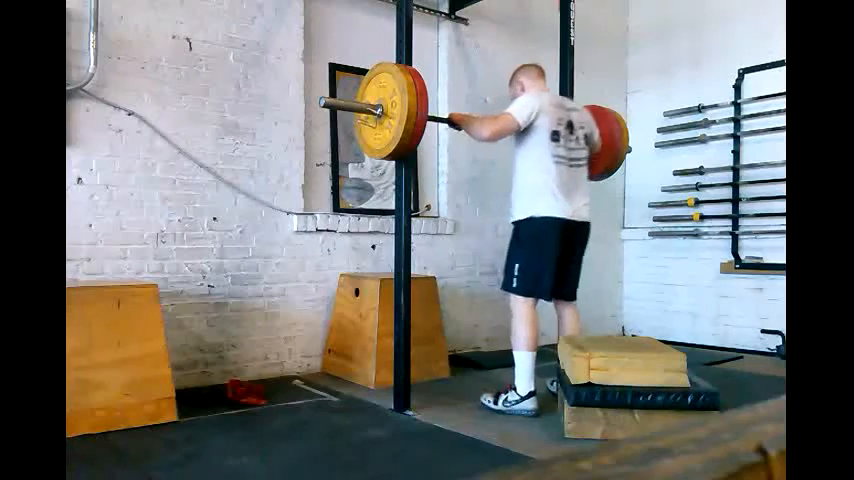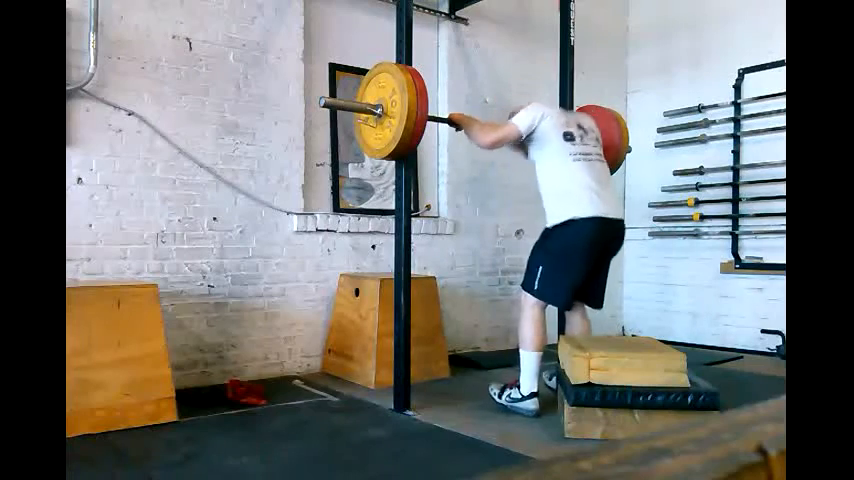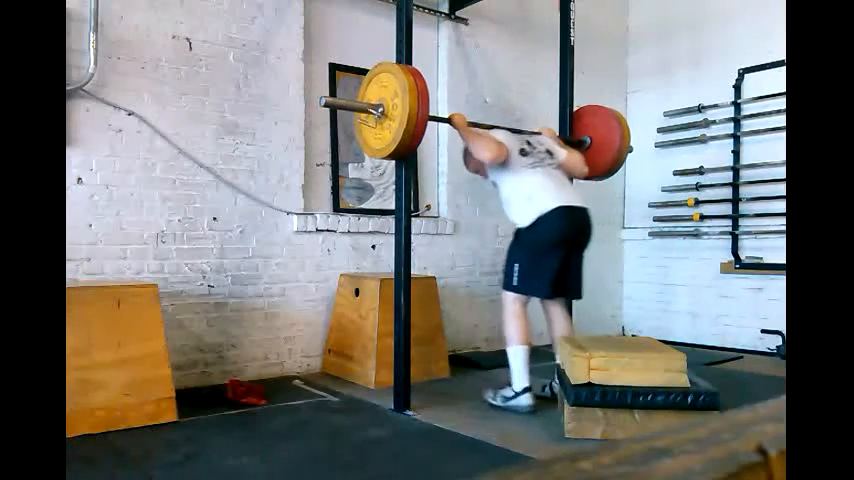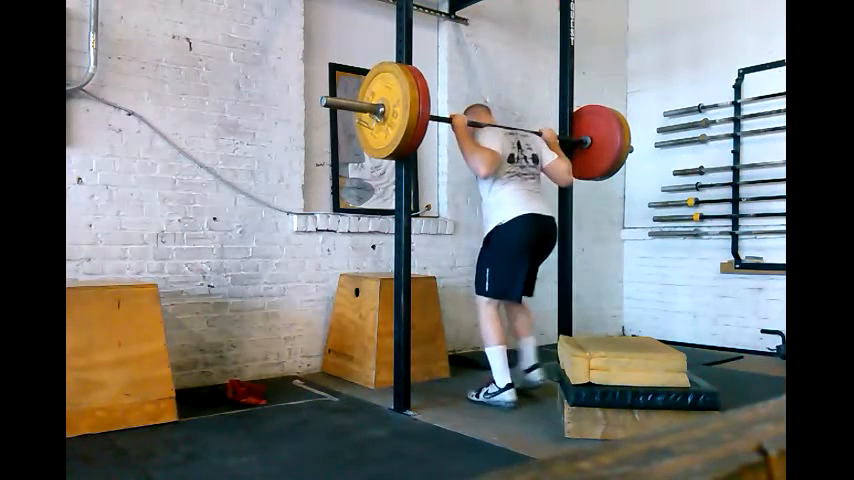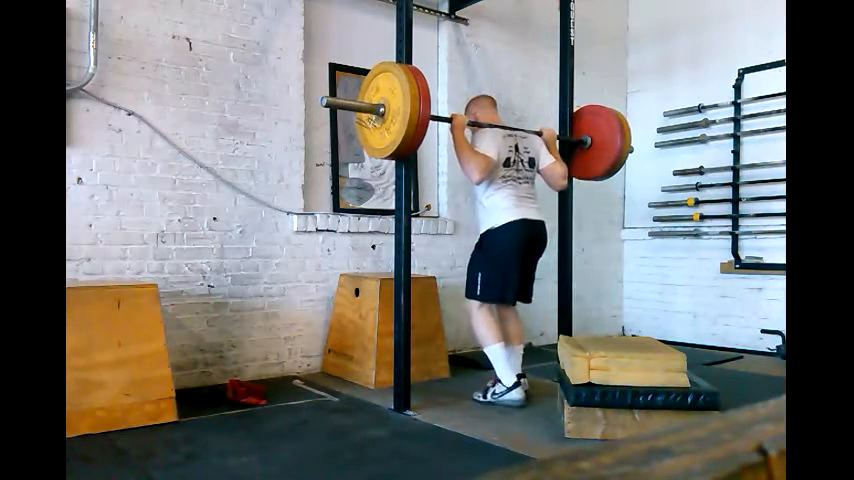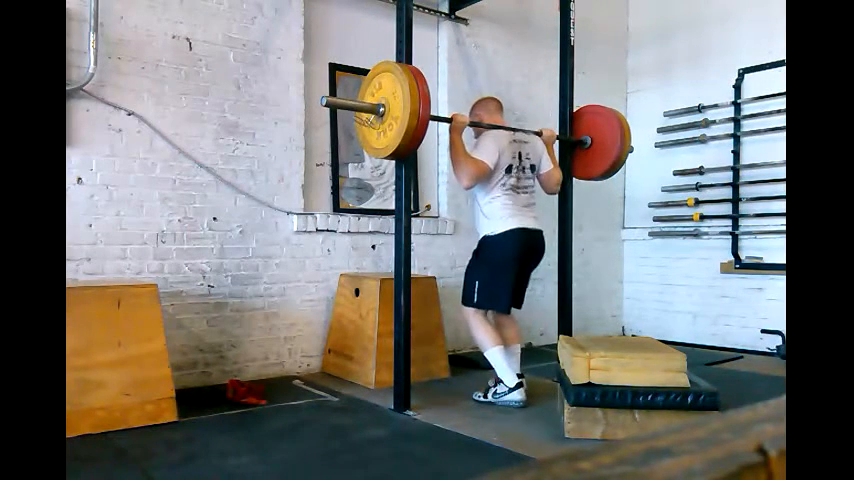
dt=0.5s
person 1, frame 1
left shoulder: (533, 102)
right shoulder: (581, 112)
left elbow: (489, 131)
right elbow: (594, 149)
left wrist: (460, 119)
left hip: (540, 219)
right hip: (577, 221)
left knee: (522, 302)
right knee: (565, 302)
left ankle: (523, 393)
person 1, frame 2
left shoulder: (538, 113)
right shoulder: (582, 121)
left elbow: (489, 138)
left wrist: (463, 120)
left hip: (577, 223)
right hip: (612, 223)
left knee: (532, 301)
right knee: (575, 304)
left ankle: (525, 392)
person 1, frame 3
left shoulder: (495, 139)
right shoulder: (536, 141)
left elbow: (490, 152)
right elbow: (580, 167)
left wrist: (461, 126)
right wrist: (554, 141)
left hip: (547, 220)
right hip: (578, 218)
left knee: (513, 300)
right knee: (554, 301)
left ankle: (519, 390)
person 1, frame 4
left shoulder: (488, 135)
right shoulder: (531, 138)
left elbow: (484, 168)
right elbow: (565, 176)
left wrist: (459, 130)
right wrist: (553, 142)
left hip: (513, 227)
right hip: (544, 224)
left knee: (488, 302)
right knee: (513, 298)
left ankle: (502, 386)
right ankle: (530, 367)
person 1, frame 5
left shoulder: (487, 135)
right shoulder: (531, 139)
left elbow: (477, 173)
right elbow: (560, 180)
left wrist: (457, 131)
right wrist: (551, 143)
left hip: (505, 230)
right hip: (534, 229)
left knee: (478, 305)
right knee: (505, 304)
left ankle: (508, 384)
right ankle: (515, 375)
person 1, frame 6
left shoulder: (491, 140)
right shoulder: (532, 142)
left elbow: (467, 178)
right elbow: (553, 185)
left wrist: (455, 133)
right wrist: (548, 145)
left hip: (503, 238)
right hip: (532, 237)
left knee: (474, 311)
right knee: (500, 308)
left ankle: (510, 386)
right ankle: (514, 376)
